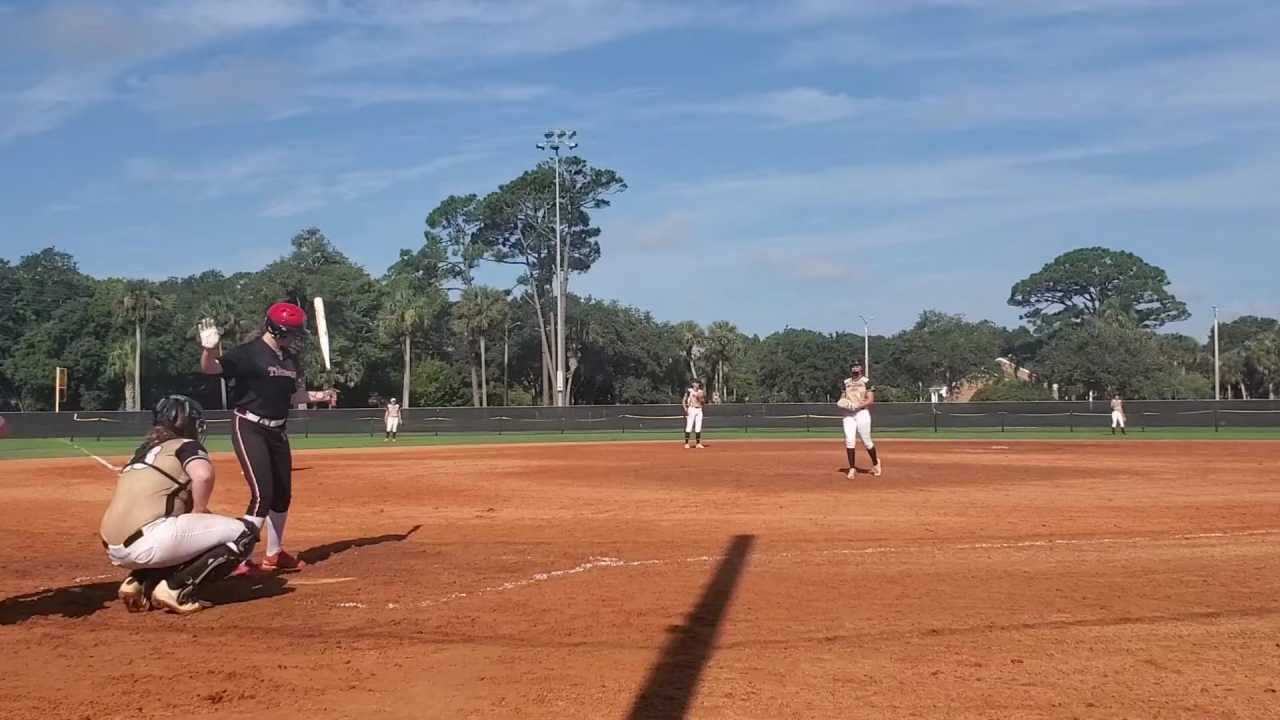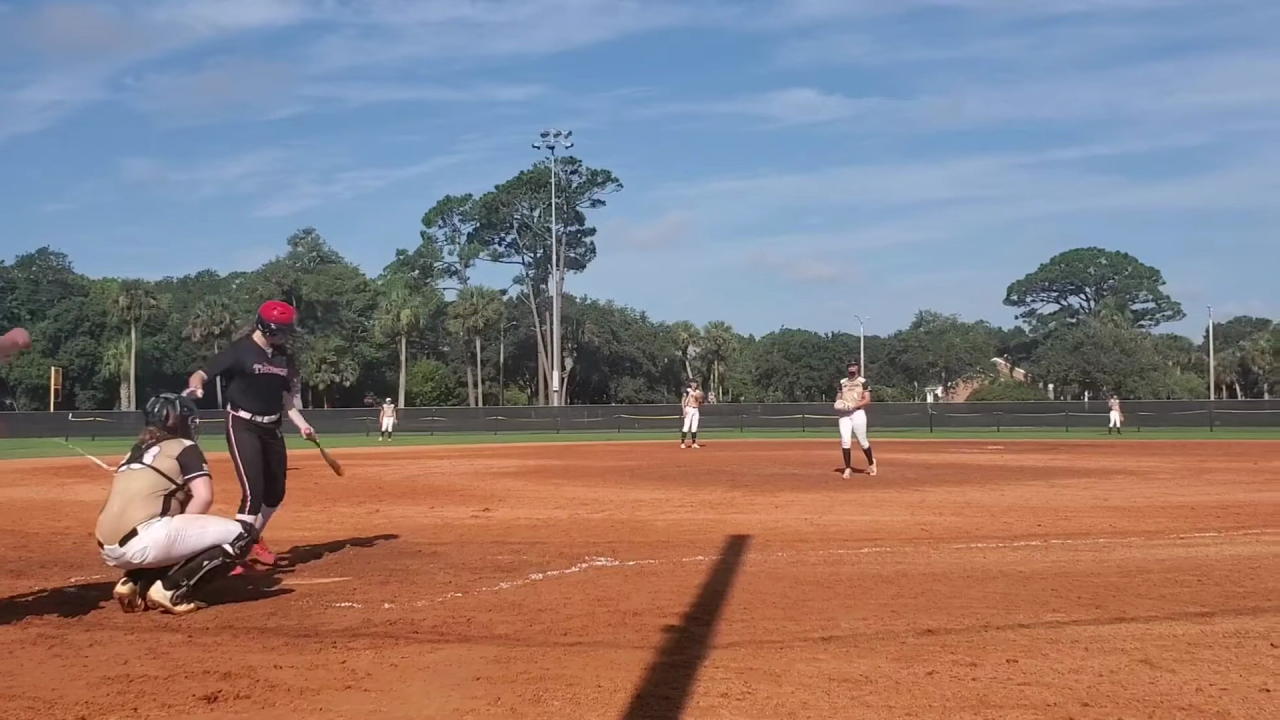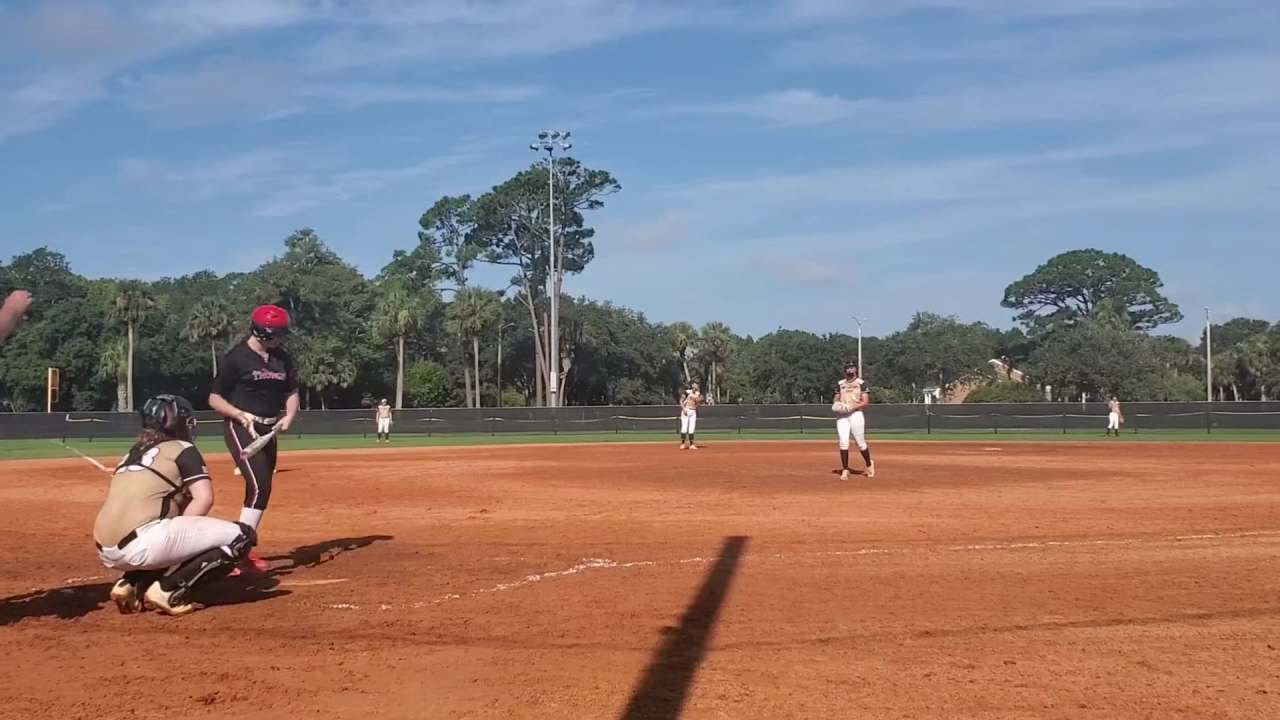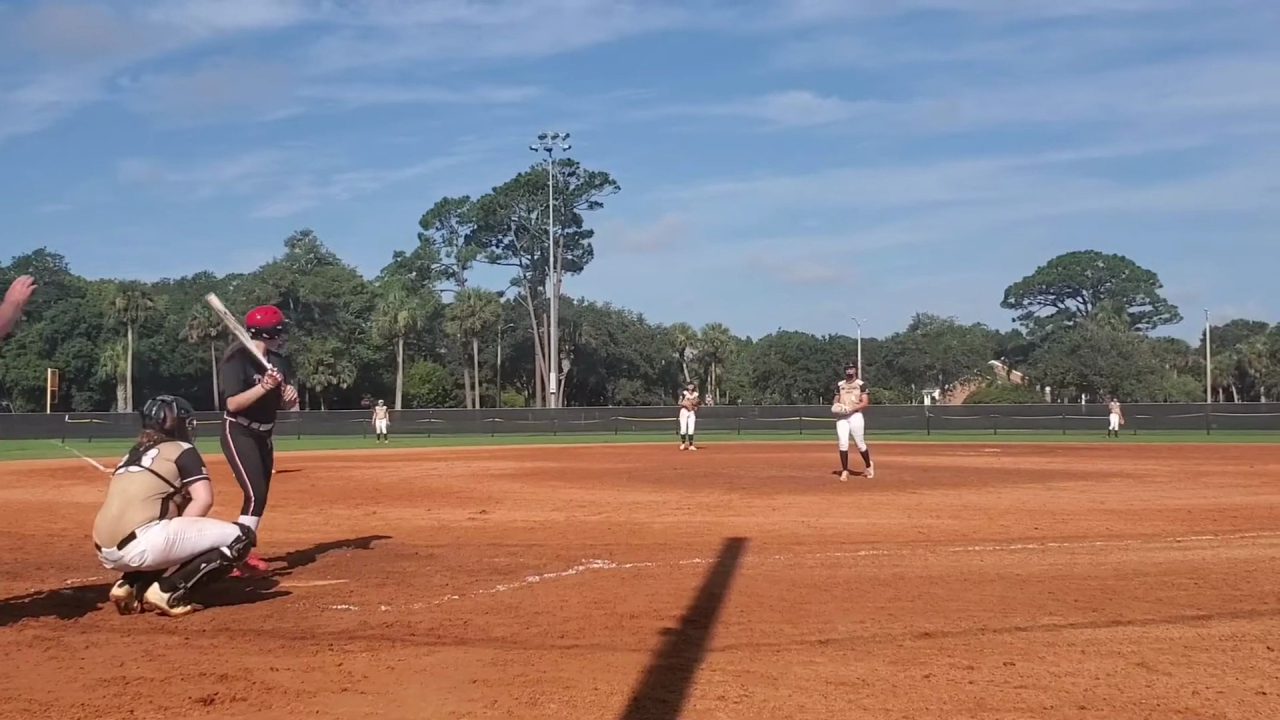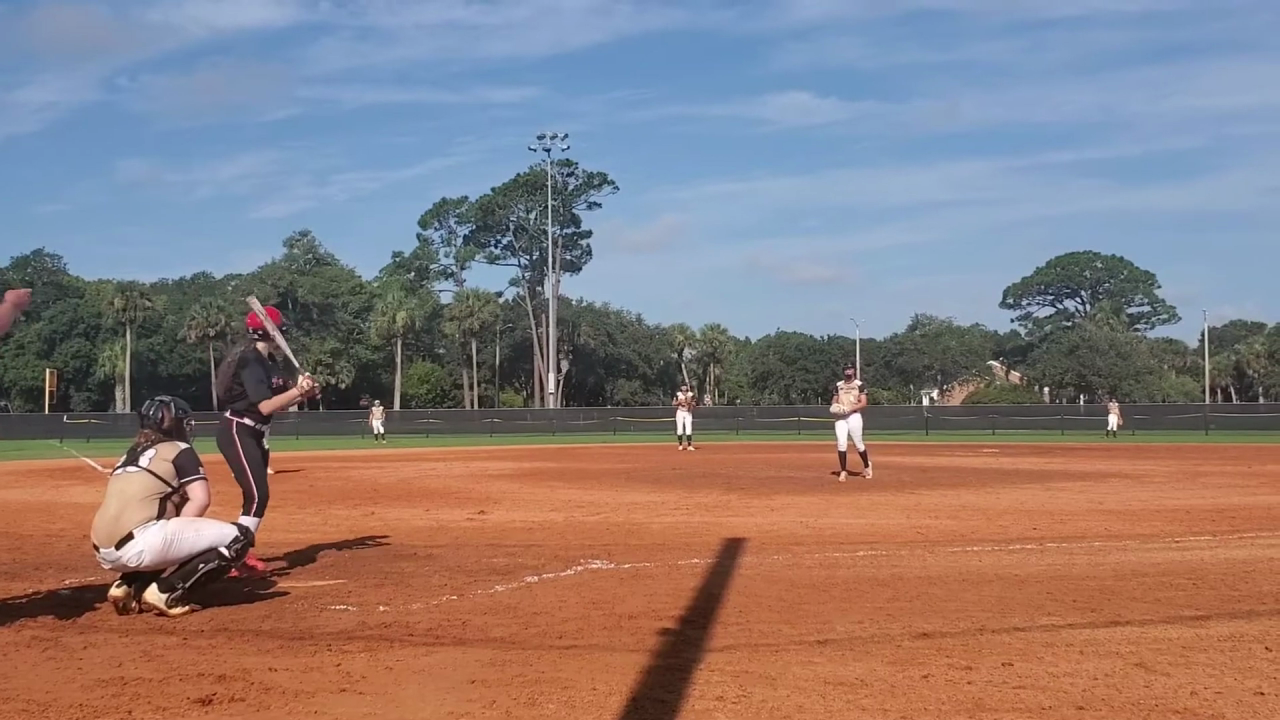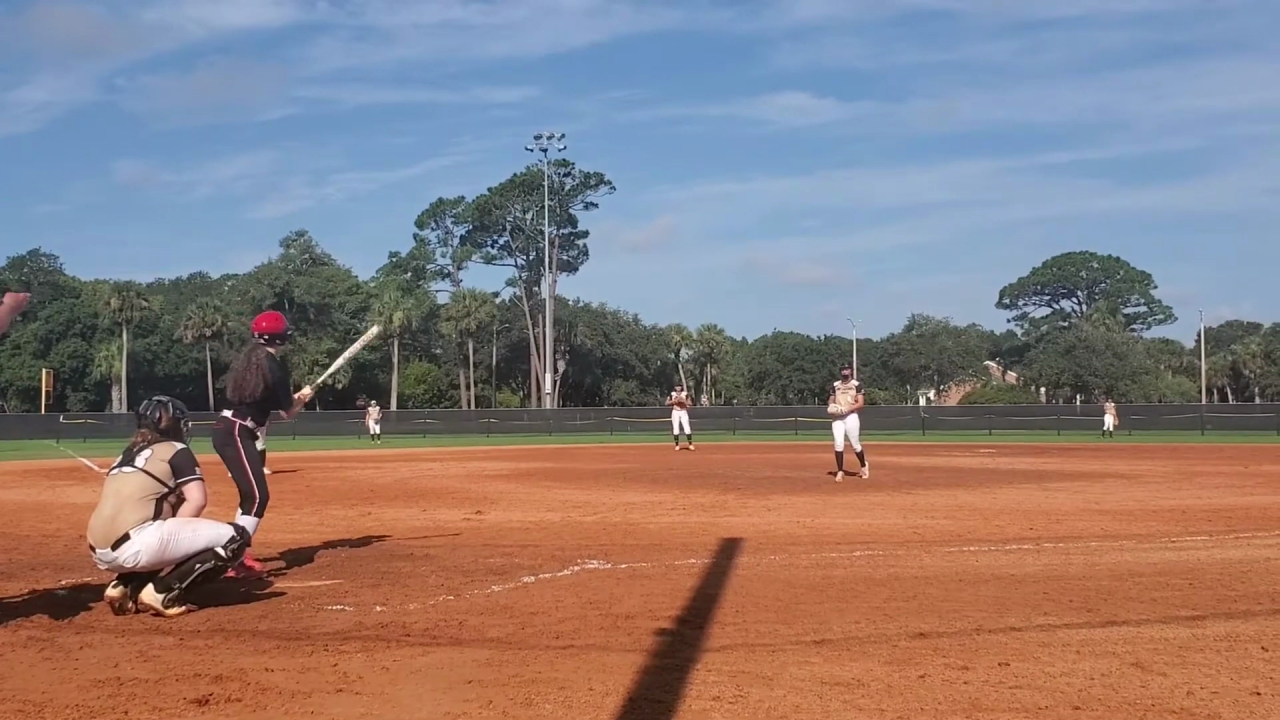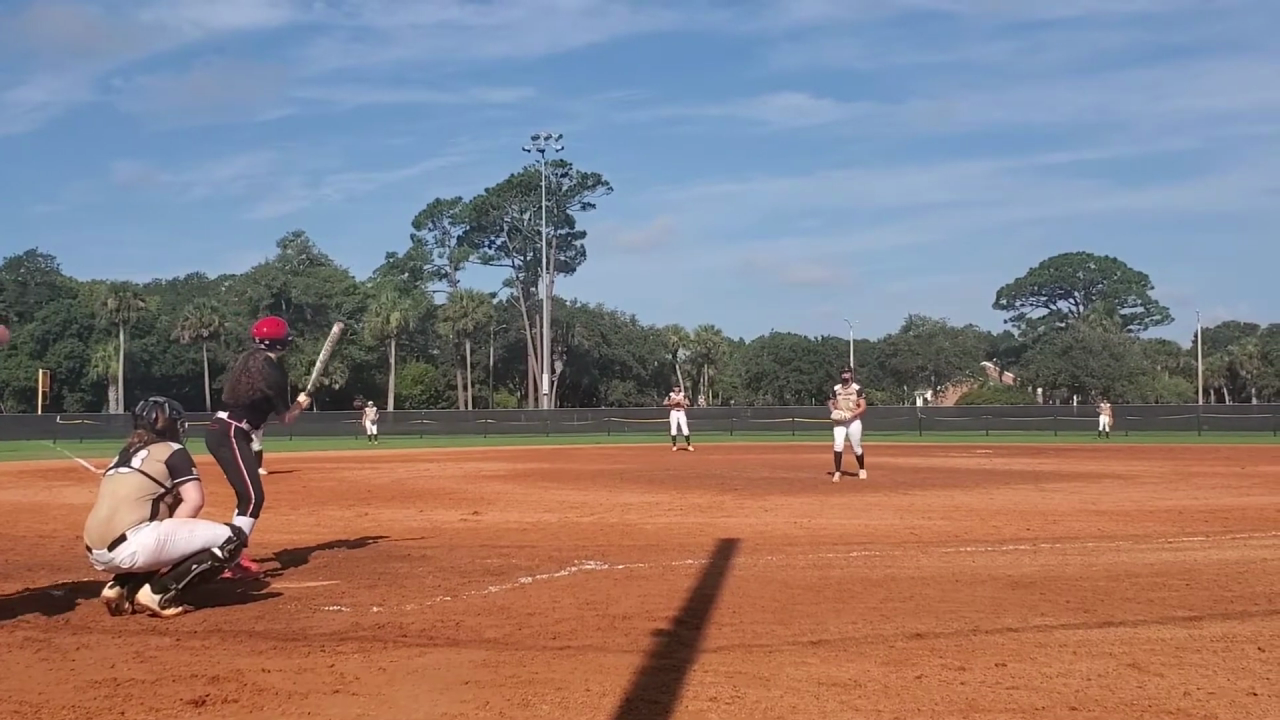
dt=0.3s
person 1, frame 1
left shoulder: (290, 358)
right shoulder: (249, 352)
right elbow: (211, 368)
left wrist: (321, 396)
right wrist: (210, 350)
left hip: (277, 431)
right hip: (250, 429)
left knee: (282, 494)
right knee: (263, 494)
left ankle: (274, 554)
person 1, frame 2
left shoulder: (284, 356)
right shoulder: (239, 350)
right elbow: (202, 374)
left wrist: (301, 423)
right wrist: (196, 386)
left hip: (272, 428)
right hip: (243, 426)
left knee: (275, 490)
right knee: (253, 492)
left ankle: (254, 541)
person 1, frame 3
left shoulder: (282, 358)
right shoulder: (235, 358)
left elbow: (292, 392)
right elbow: (214, 398)
left wrist: (288, 416)
right wrist: (242, 415)
left hip: (268, 432)
right hip: (242, 429)
left knee: (260, 490)
right knee: (259, 488)
person 1, frame 4
left shoulder: (277, 360)
right shoulder: (237, 360)
left elbow: (287, 401)
right elbow: (231, 404)
left wrist: (290, 394)
right wrist: (264, 387)
left hip: (263, 435)
right hip: (238, 433)
left knee: (260, 495)
right knee: (255, 495)
person 1, frame 5
left shoulder: (265, 361)
right shoulder: (252, 362)
left elbow: (277, 398)
right elbow: (266, 406)
left wrist: (302, 390)
right wrist: (298, 389)
left hip: (251, 434)
right hip: (237, 433)
left knee: (255, 496)
right knee: (258, 496)
person 1, frame 6
left shoulder: (253, 358)
right shoulder: (273, 367)
right elbow: (288, 412)
left wrist: (296, 396)
right wrist: (303, 398)
left hip: (231, 431)
right hip: (235, 434)
left knee: (251, 496)
right knee: (258, 497)
right ankle: (234, 561)
person 1, frame 7
left shoulder: (250, 362)
right shoulder: (275, 372)
right elbow: (286, 417)
left wrist: (294, 404)
right wrist: (300, 404)
left hip: (224, 433)
right hip: (229, 435)
left knee: (248, 496)
right knee: (254, 497)
right ankle: (231, 562)
person 2, frame 1
left shoulder: (143, 451)
right shoulder: (186, 445)
right elbow: (203, 475)
right wrist: (198, 513)
left hip: (115, 548)
right hip: (147, 539)
right knee: (244, 532)
left ankle: (139, 583)
right ankle: (175, 589)
person 2, frame 2
left shoulder: (137, 451)
right shoulder: (183, 447)
right elbow: (204, 496)
right wrist: (181, 533)
left hip: (110, 548)
right hip: (142, 540)
right knee: (242, 534)
left ankle: (134, 583)
right ankle: (171, 589)
person 2, frame 3
left shoulder: (134, 452)
right shoulder: (181, 448)
right elbow: (204, 498)
right wrist: (179, 535)
left hip: (108, 550)
right hip: (141, 543)
right knee: (241, 535)
left ankle: (131, 585)
right ankle: (168, 590)
person 2, frame 4
left shoulder: (134, 453)
right shoulder: (182, 450)
right elbow: (203, 499)
right wrist: (178, 535)
left hip: (107, 551)
right hip: (140, 544)
right knee: (240, 537)
left ankle: (130, 585)
right ankle: (167, 591)
person 2, frame 5
left shoulder: (132, 453)
right shoulder: (179, 450)
right elbow: (200, 499)
right wrist: (177, 536)
right hip: (138, 543)
right knee: (239, 536)
left ankle: (127, 587)
right ankle: (165, 592)
person 2, frame 6
left shoulder: (128, 453)
right shoulder: (175, 450)
right elbow: (197, 500)
right wrist: (173, 535)
left hip: (101, 552)
right hip: (134, 545)
right knee: (235, 537)
left ankle: (124, 587)
right ankle: (162, 592)
person 2, frame 7
left shoulder: (125, 454)
right shoulder: (172, 450)
right elbow: (194, 500)
right wrist: (168, 538)
left hip: (97, 552)
right hip: (130, 545)
right knee: (231, 538)
left ankle: (120, 587)
right ankle: (159, 593)
